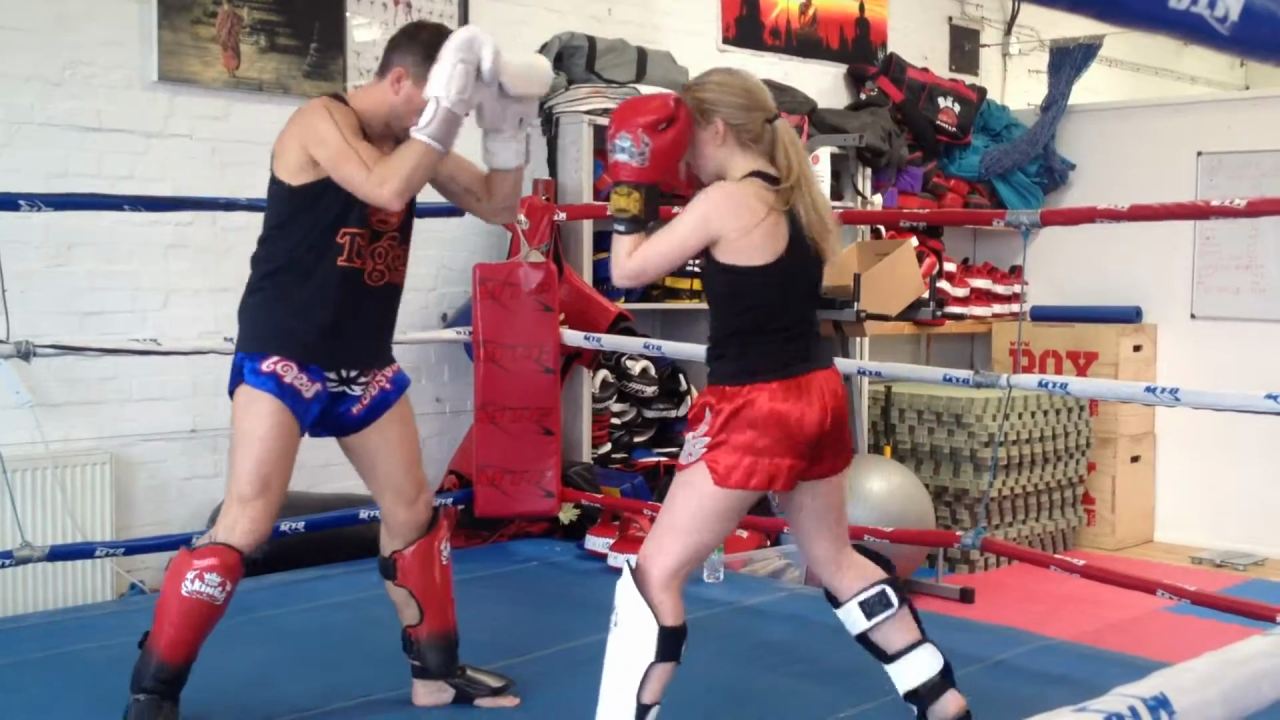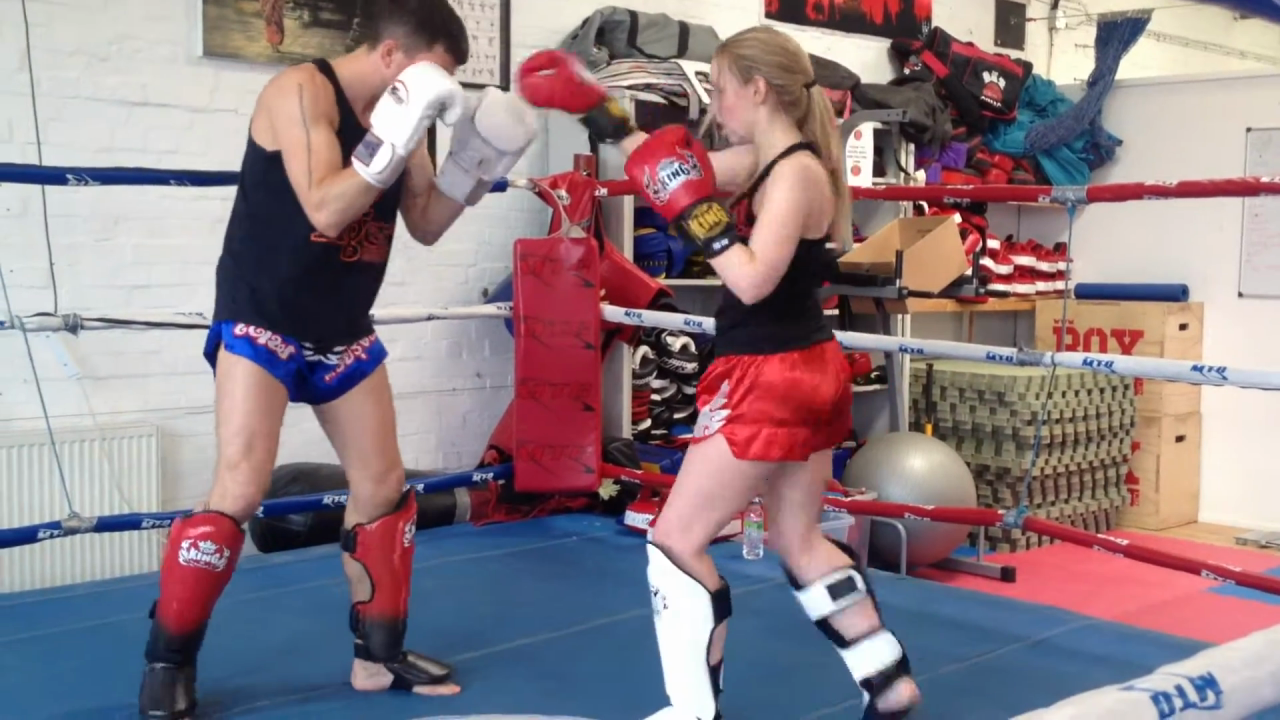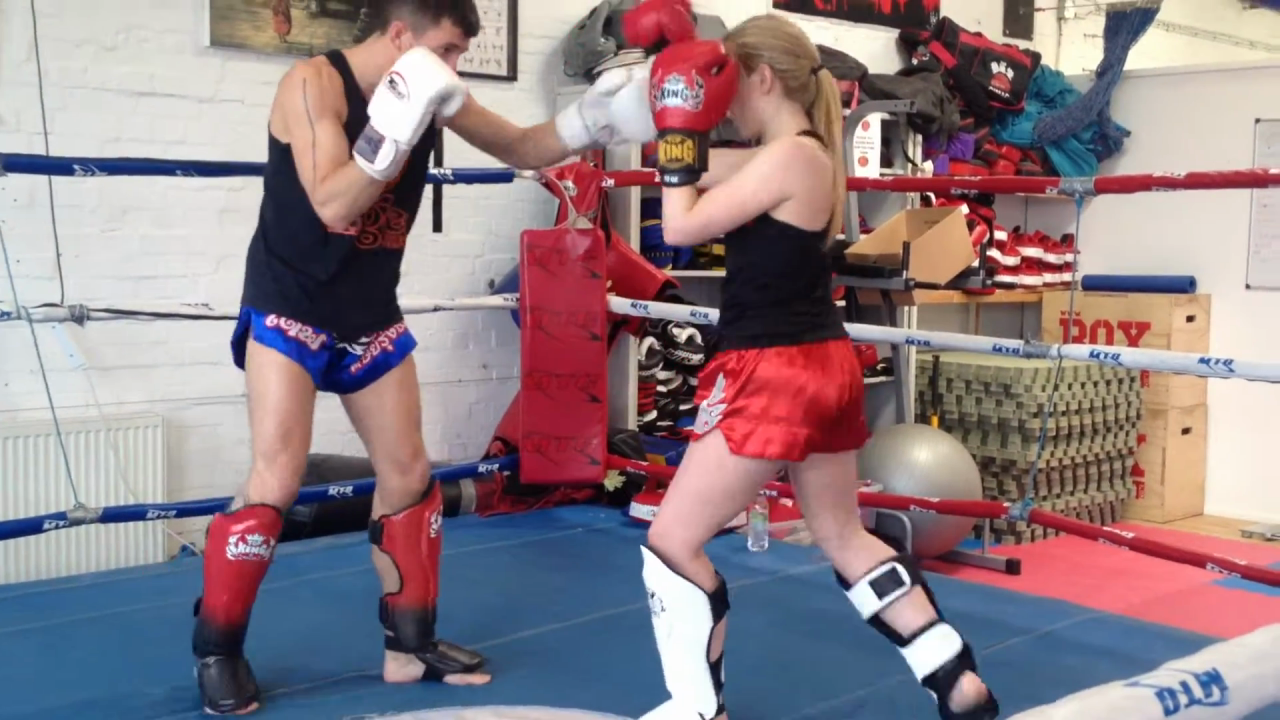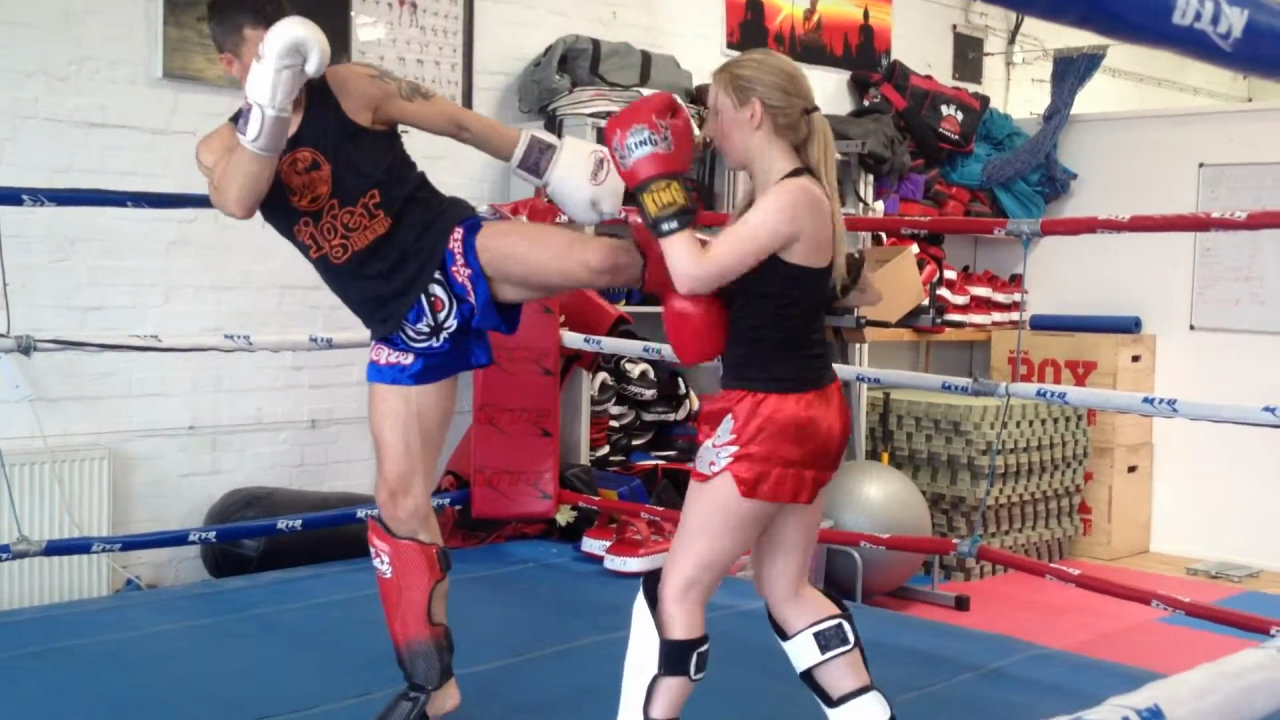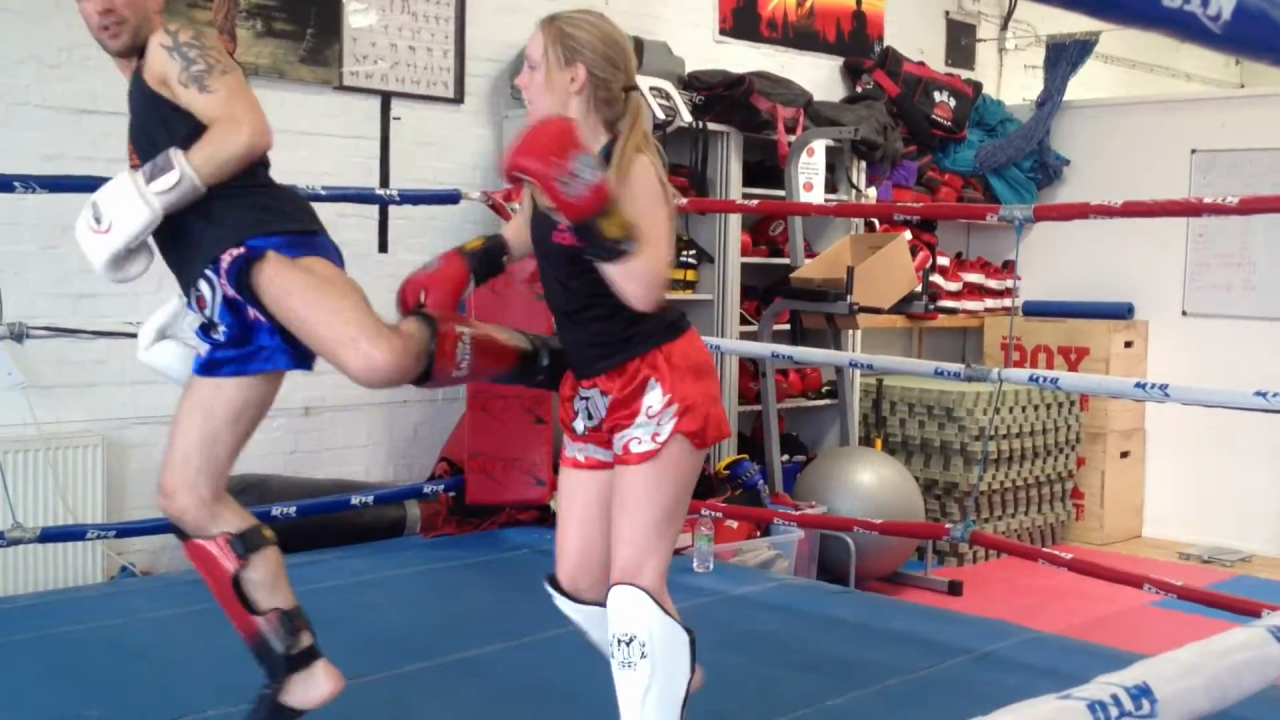
dt=1s
person 1, frame 1
left shoulder: (408, 135)
right shoulder: (324, 119)
left elbow: (496, 208)
right elbow: (386, 190)
left wrist: (508, 121)
right wrist: (447, 107)
left hip: (364, 362)
right hip: (282, 356)
left knee: (415, 513)
right knee: (244, 527)
person 1, frame 2
left shoulder: (397, 114)
right shoulder: (301, 91)
left elbow: (424, 227)
right elbow: (329, 211)
left wrist: (478, 163)
right wrist: (397, 136)
left hip: (343, 330)
right hip: (262, 320)
left knee: (382, 490)
right knee: (236, 495)
left ankle: (379, 655)
right ankle: (168, 660)
person 1, frame 3
left shoulder: (434, 91)
right shoulder: (314, 83)
left elbow: (519, 145)
right elbow: (334, 207)
left wrist: (596, 114)
right wrist: (394, 124)
left hip: (370, 316)
right hip: (287, 309)
left knee: (408, 481)
right knee: (276, 480)
left ankle: (410, 645)
right ankle: (218, 651)
person 1, frame 4
left shoulder: (352, 88)
right shoulder: (221, 147)
left elbow: (462, 123)
right elbow: (237, 202)
left wrist: (554, 161)
right wrist: (273, 102)
left hip: (461, 254)
right hip: (406, 327)
left knee: (601, 261)
right knee: (399, 499)
person 1, frame 5
right shoulder: (147, 85)
left elbow: (247, 131)
left wrist: (151, 194)
right wrist: (183, 314)
left hip: (264, 241)
right hip: (225, 294)
left knee: (380, 359)
right knee: (186, 489)
left ankle: (525, 353)
right ankle: (298, 662)
person 2, frame 1
left shoulder: (724, 203)
right shoulder: (800, 196)
left elbow: (628, 272)
left wrist: (633, 177)
left hip: (752, 411)
right hip: (811, 397)
left knee: (655, 571)
right knee: (832, 557)
person 2, frame 2
left shoulder: (798, 169)
right shoulder: (779, 157)
left elbow: (750, 284)
right elbow: (677, 156)
left wrist: (697, 208)
right wrist: (595, 106)
left hip: (767, 380)
right hip: (803, 372)
left knee: (676, 542)
right knee: (800, 540)
person 2, frame 3
left shoulder: (789, 158)
right shoulder: (810, 151)
left elbow: (680, 226)
right elbow: (717, 173)
left wrist: (681, 125)
right wrist: (669, 60)
left hip: (772, 375)
right hip: (826, 365)
left knee: (672, 541)
right knee: (843, 539)
person 2, frame 4
left shoulder: (793, 196)
right shoulder: (786, 192)
left elbow: (695, 275)
left wrist: (657, 175)
left hip: (767, 417)
right hip: (802, 411)
left knee: (680, 588)
right knee: (786, 588)
person 2, frame 5
left shoulder: (630, 165)
right shoulder: (550, 152)
left elbow: (644, 291)
right elbow: (517, 239)
left wrist: (595, 209)
right wrist: (454, 267)
left hip: (662, 380)
right hip: (598, 390)
left knee: (634, 581)
right knee: (576, 573)
